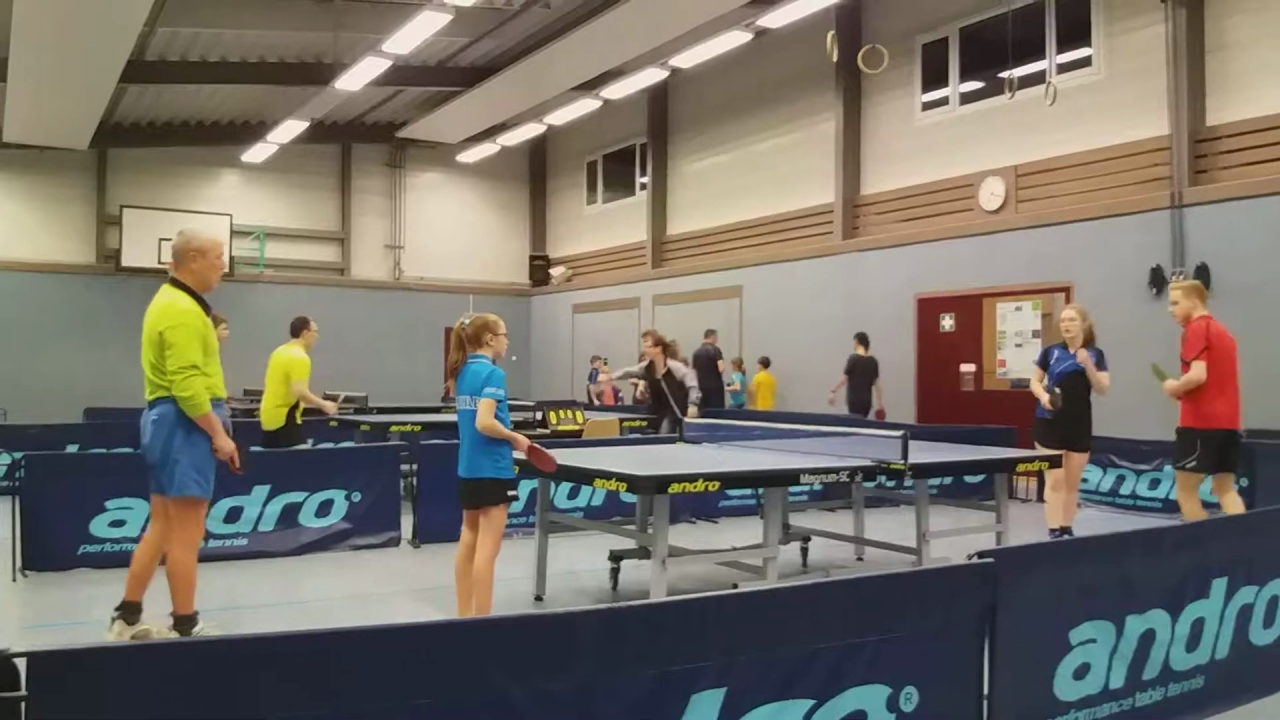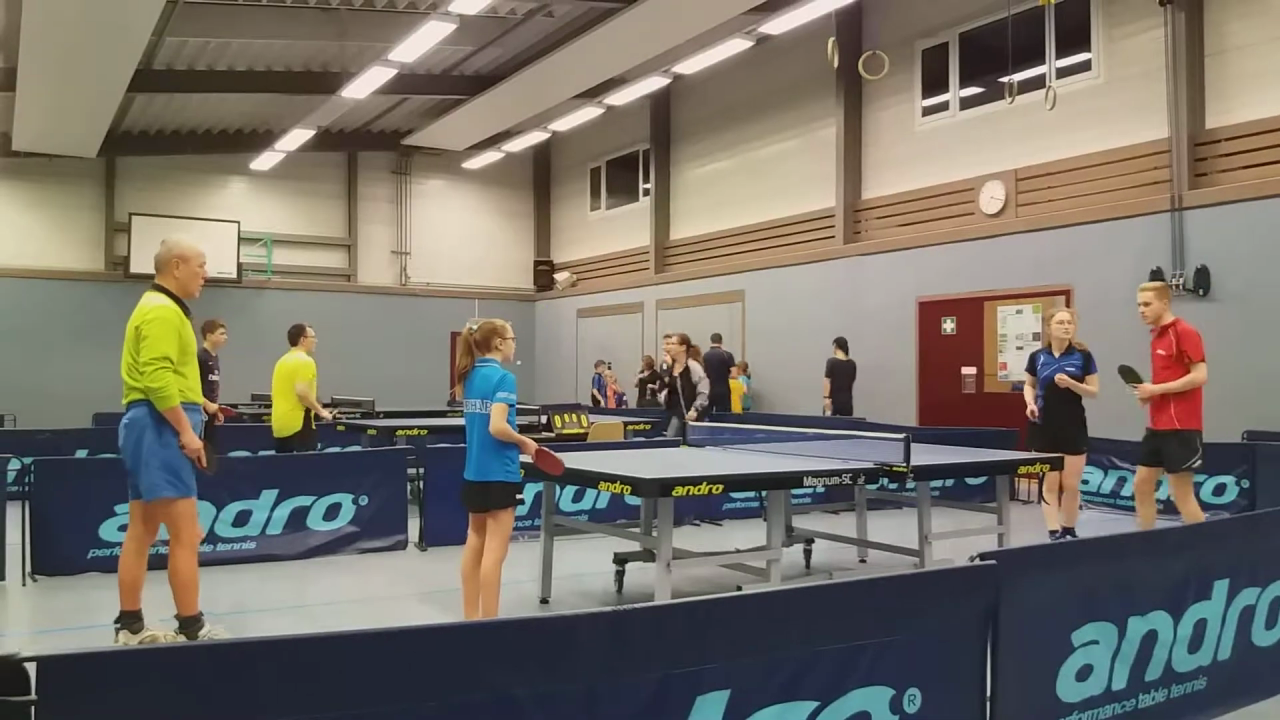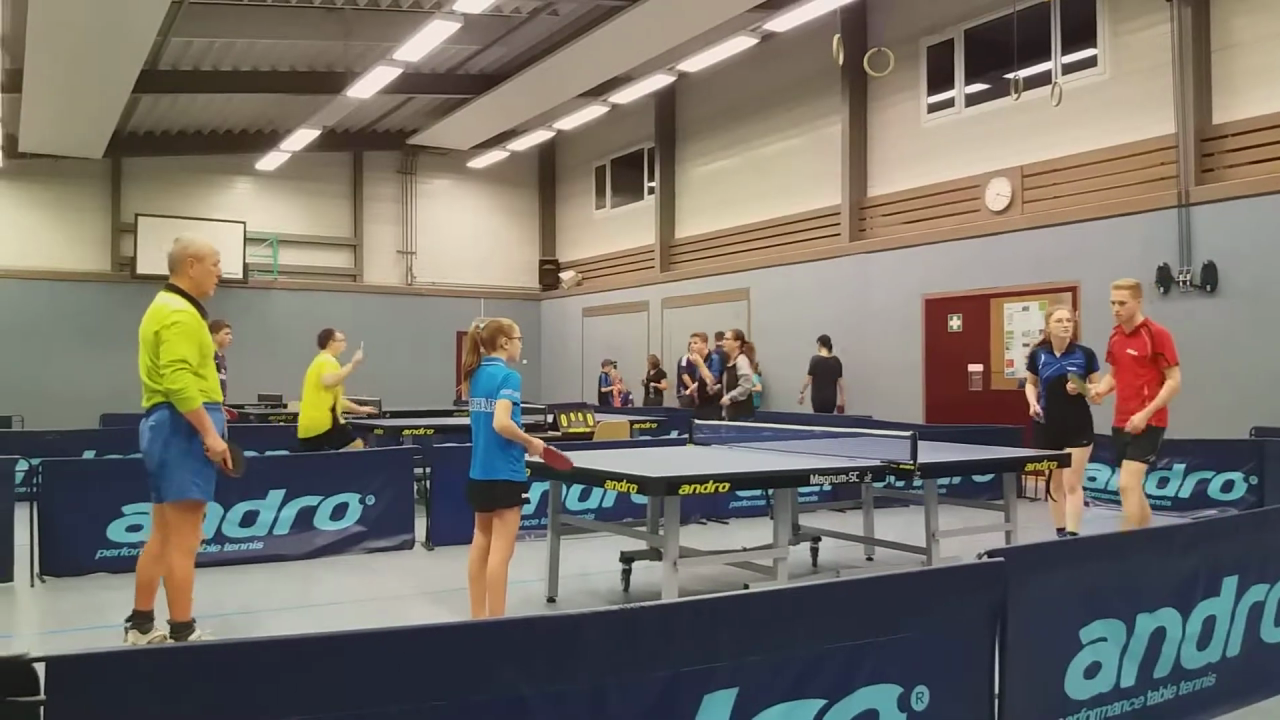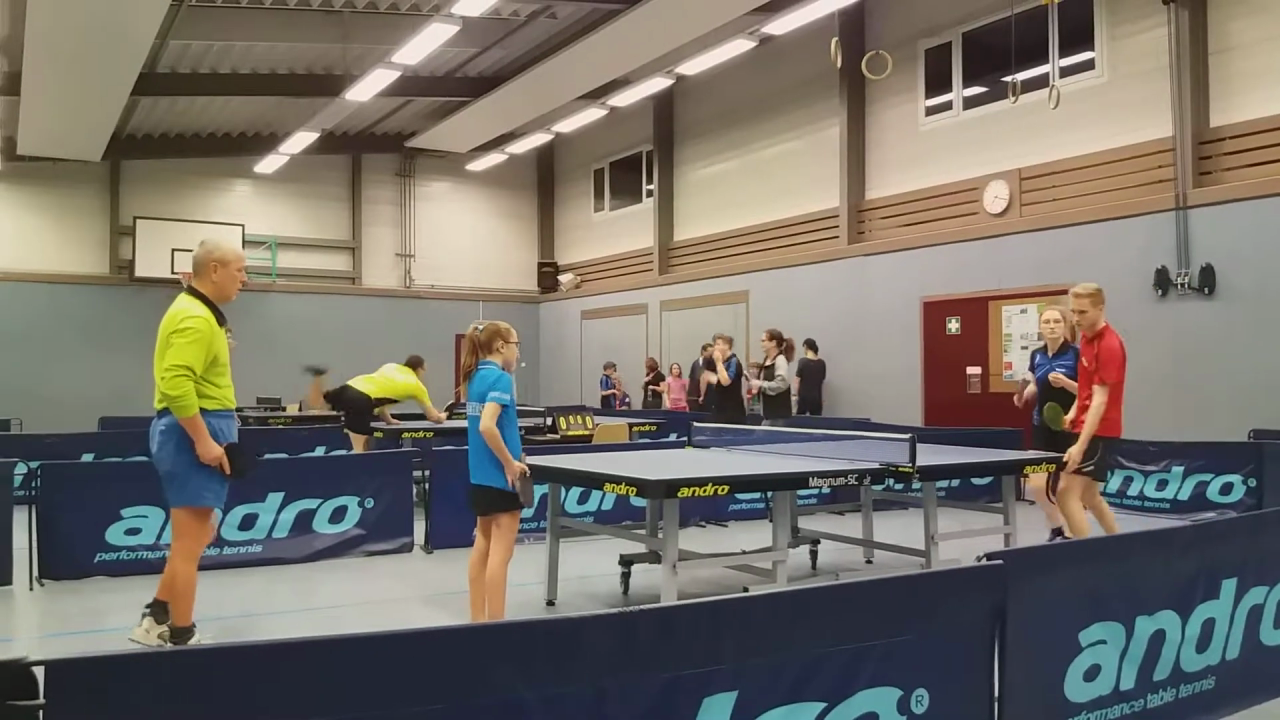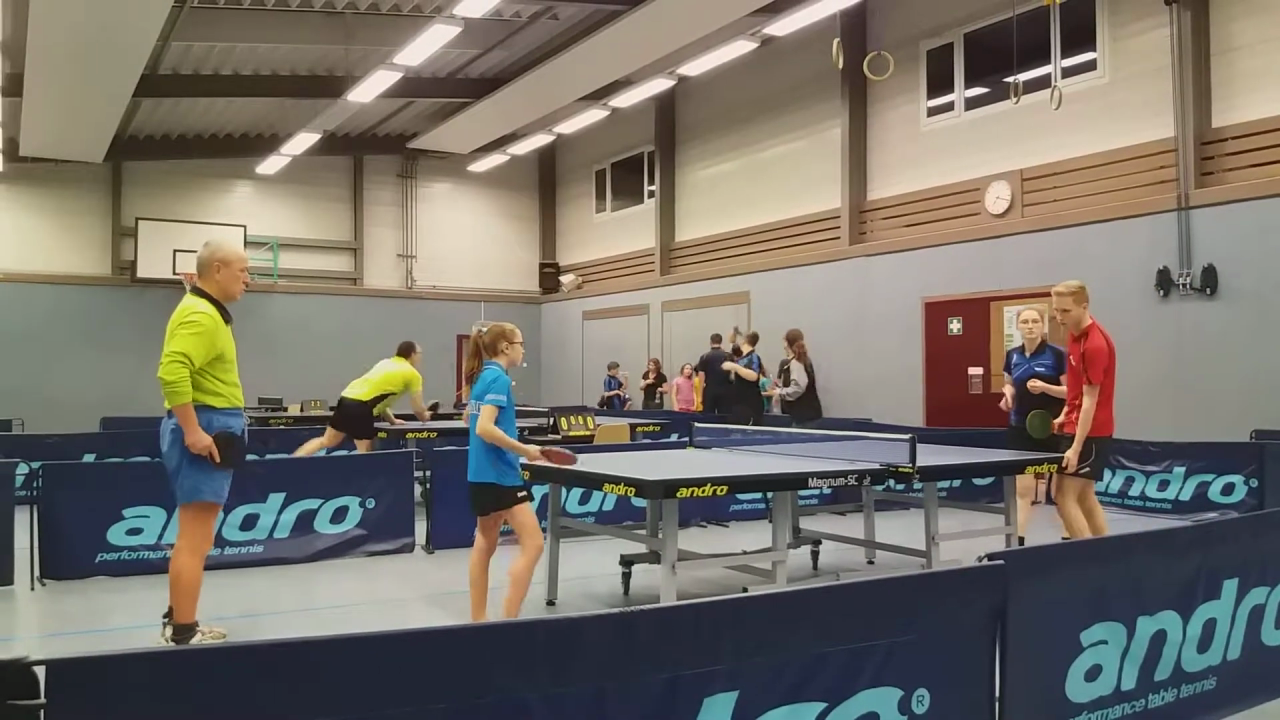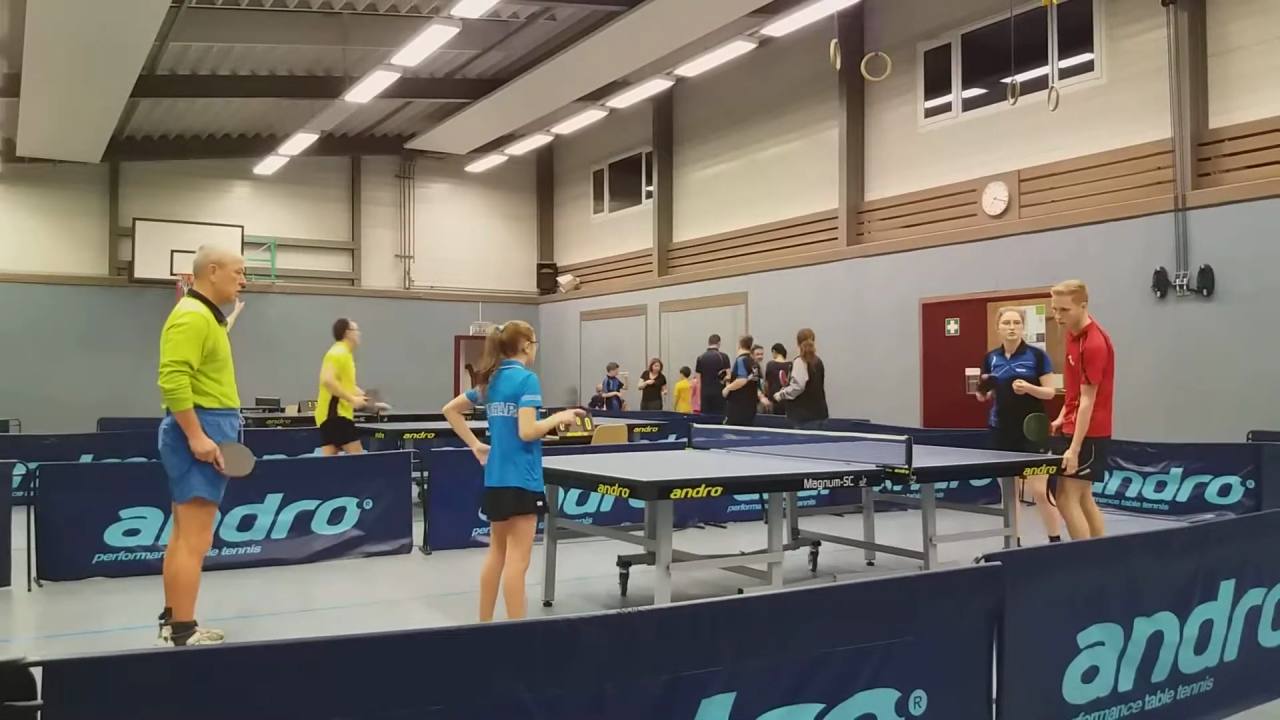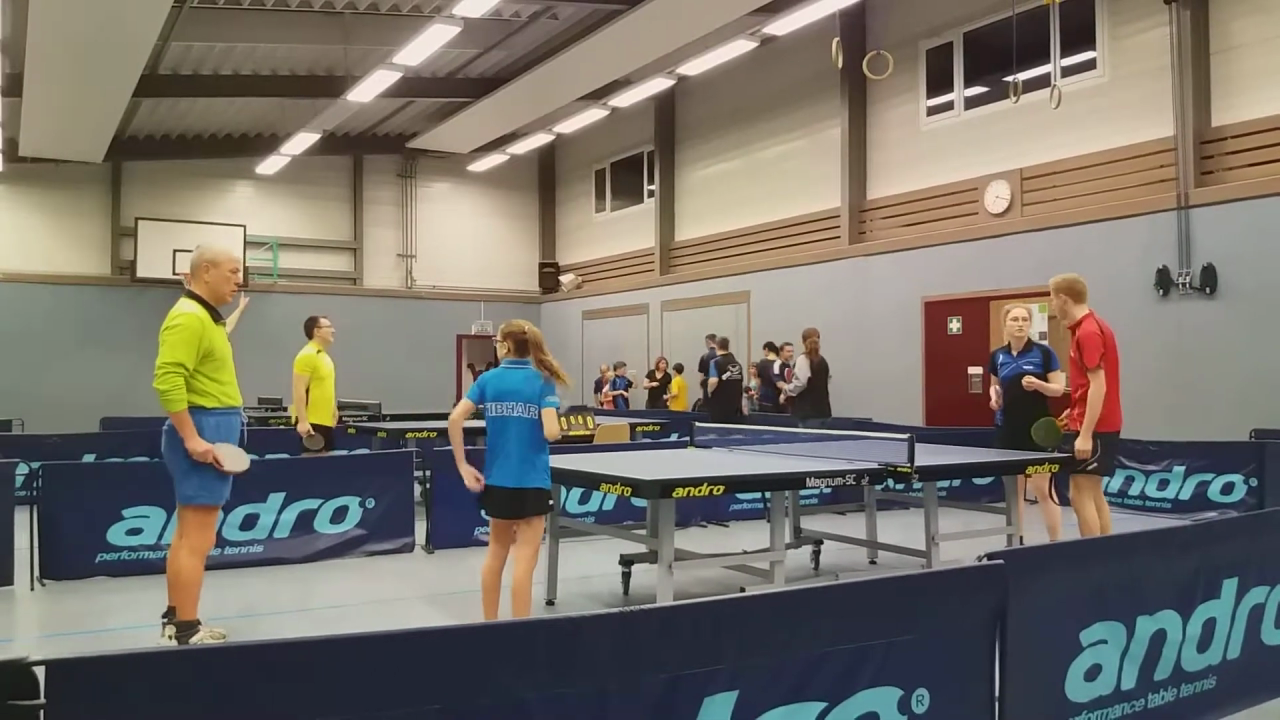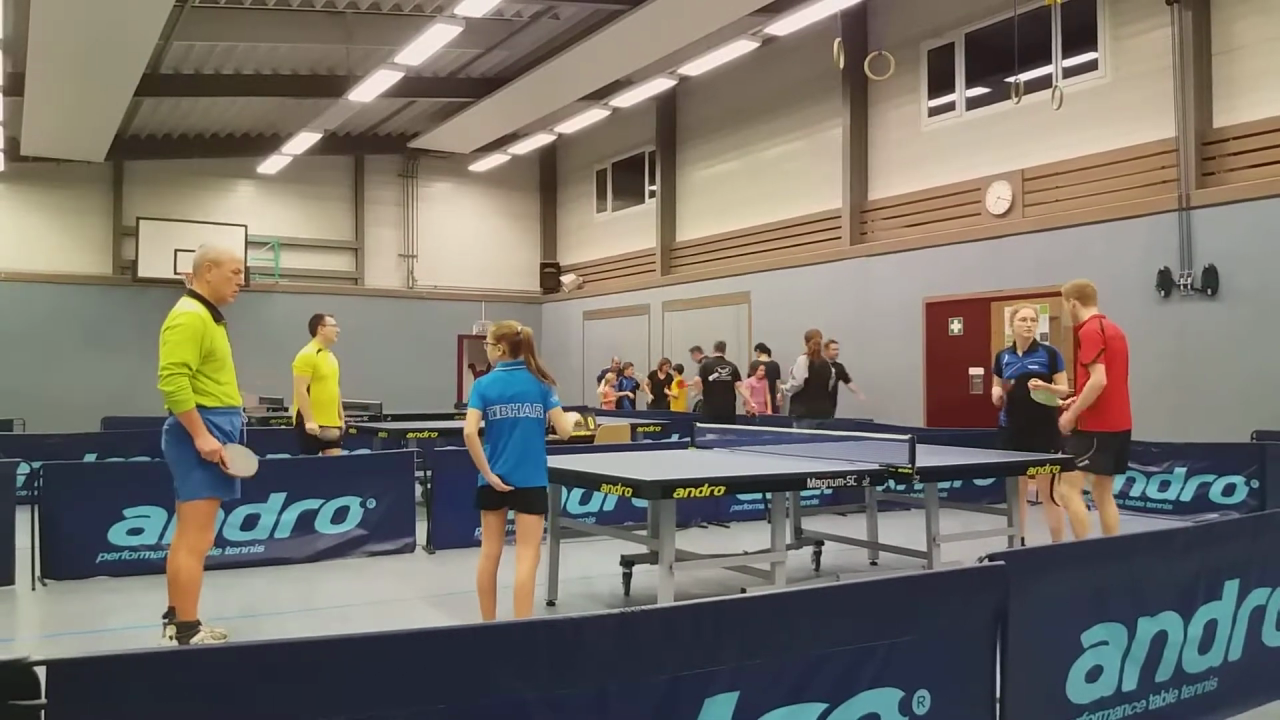
dt=0.5s
person 1, frame 1
left shoulder: (170, 300)
right shoulder: (182, 311)
right elbow: (187, 384)
left wrist: (215, 424)
right wrist: (218, 434)
left hip: (167, 420)
right hip: (185, 424)
left knee: (161, 528)
right knee: (186, 532)
left ankle: (126, 618)
right ankle: (185, 626)
person 1, frame 2
left shoulder: (157, 308)
right shoulder: (162, 310)
right elbow: (157, 379)
left wrist: (192, 415)
right wrist: (186, 432)
left hip: (152, 428)
right hip: (160, 428)
left knee: (140, 533)
right knee: (187, 534)
left ankle: (129, 626)
right ankle: (192, 629)
person 1, frame 3
left shoulder: (165, 307)
right shoulder: (181, 313)
right elbow: (178, 382)
right wrist: (211, 434)
left hip: (169, 427)
right hip: (184, 429)
left knee: (162, 536)
right knee: (183, 542)
left ankle: (140, 627)
right ankle: (182, 634)
person 1, frame 4
left shoulder: (196, 311)
right shoulder: (195, 319)
right elbow: (176, 385)
right wrist: (203, 441)
left hip: (196, 432)
right hip: (194, 434)
left knee: (196, 536)
right knee: (189, 543)
left ankle: (157, 617)
right ankle: (180, 638)
person 1, frame 5
left shoulder: (206, 311)
right shoulder: (201, 315)
right elbow: (171, 372)
right wrist: (192, 430)
left hip: (207, 428)
right hip: (203, 429)
left knee: (189, 538)
right knee: (196, 541)
left ankle: (176, 623)
right ankle: (183, 637)
person 1, frame 6
left shoulder: (204, 315)
right shoulder: (193, 316)
right elbow: (171, 379)
right wrist: (196, 436)
left hip: (206, 429)
right hip: (199, 431)
left knee: (183, 535)
right knee: (195, 540)
left ankle: (172, 622)
right ankle: (182, 633)
person 1, frame 7
left shoulder: (205, 316)
right shoulder: (189, 317)
right elbow: (167, 380)
right wrist: (192, 438)
left hip: (211, 431)
right hip: (202, 432)
left knee: (187, 535)
right knee: (198, 539)
left ankle: (174, 621)
right ankle: (186, 632)
person 1, frame 8
left shoulder: (206, 316)
right shoulder: (189, 316)
right elbow: (172, 381)
right wrist: (202, 436)
left hip: (211, 430)
right hip: (201, 433)
left knee: (187, 537)
right knee: (197, 540)
left ankle: (175, 621)
right ankle: (186, 633)
person 2, frame 1
left shoulder: (463, 372)
right shoulder: (493, 373)
right elbow: (484, 422)
left wrist: (506, 436)
right wrist: (515, 438)
left hip: (468, 469)
right hip: (493, 470)
left knee: (468, 542)
right knee: (487, 549)
left ankle: (465, 613)
right ankle: (481, 617)
person 2, frame 2
left shoulder: (470, 377)
right shoulder: (503, 378)
right elbow: (497, 427)
left wrist: (516, 442)
right wrist: (524, 442)
left hip: (473, 473)
right hip: (499, 474)
left knee: (474, 545)
right knee: (494, 552)
left ankle: (471, 617)
right ankle: (488, 621)
person 2, frame 3
left shoulder: (476, 375)
right shoulder: (508, 376)
right elbow: (501, 423)
right wrist: (530, 442)
left hip: (479, 472)
right hip: (505, 473)
left knee: (481, 544)
right knee: (501, 551)
left ankle: (478, 616)
right ankle: (496, 621)
person 2, frame 4
left shoulder: (475, 377)
right shoulder: (499, 378)
right elbow: (487, 426)
right wrist: (511, 464)
left hip: (480, 476)
right hip: (501, 476)
left knee: (483, 548)
right knee: (500, 554)
left ankle: (478, 620)
right ankle: (494, 624)
person 2, frame 5
left shoulder: (481, 376)
right shoulder: (499, 379)
left elbow: (471, 417)
right elbow: (484, 428)
right wrist: (523, 449)
left hip: (481, 475)
right hip: (501, 475)
left knee: (484, 545)
right knee: (533, 545)
left ankle: (478, 620)
right ankle: (509, 622)
person 2, frame 6
left shoulder: (491, 381)
right shoulder: (528, 379)
left elbow: (450, 410)
right elbow: (527, 431)
left wrist: (475, 445)
right wrist: (560, 418)
left hip: (495, 478)
right hip: (521, 480)
left knee: (497, 553)
right knee: (516, 560)
left ankle: (484, 622)
person 2, frame 7
left shoulder: (488, 380)
right shoulder: (544, 381)
left elbow: (455, 420)
right elbow: (551, 433)
left wrist: (463, 465)
right wrist: (557, 426)
left hip: (497, 479)
right hip: (531, 481)
left knee: (496, 553)
right knee: (524, 560)
left ankle: (489, 622)
person 2, frame 8
left shoulder: (483, 385)
right shoulder: (540, 383)
left elbow: (470, 433)
right elbow: (563, 430)
left wrist: (487, 473)
right wrist: (573, 416)
left hip: (495, 479)
right hip: (531, 481)
left knee: (489, 554)
right knee: (527, 558)
left ankle: (488, 624)
person 3, frame 1
left shoulder: (1196, 329)
right shoulder: (1223, 333)
left elbow: (1197, 375)
left wrist: (1174, 388)
right wrist: (1185, 391)
left hip: (1200, 421)
right hip: (1228, 421)
left knee: (1186, 490)
right knee: (1226, 490)
person 3, frame 2
left shoulder: (1185, 332)
right shoulder: (1156, 336)
left elbow: (1200, 376)
left wrist: (1158, 389)
right wrist: (1147, 391)
left hip: (1181, 426)
right hip: (1158, 424)
left knee: (1182, 493)
right knee: (1142, 485)
person 3, frame 3
left shoulder: (1158, 334)
right shoulder: (1115, 336)
left elbow: (1174, 381)
left wrist: (1145, 414)
right wrist: (1101, 389)
left hip: (1147, 423)
right hip: (1122, 422)
left knee: (1127, 485)
right knee: (1132, 487)
person 3, frame 4
left shoulder: (1109, 345)
right shoulder: (1087, 337)
left elbow: (1100, 400)
left wrist: (1080, 445)
right wrist: (1073, 412)
left hip: (1097, 432)
right hip: (1086, 427)
left knee: (1067, 496)
right knee: (1089, 495)
person 3, frame 5
left shoulder: (1095, 344)
right shoulder: (1076, 334)
left elbow: (1090, 401)
left wrist: (1076, 448)
right wrist: (1064, 415)
left hip: (1089, 432)
right hip: (1077, 426)
left knee: (1065, 497)
right knee: (1085, 497)
person 3, frame 6
left shoulder: (1094, 344)
right shoulder: (1074, 334)
left elbow: (1088, 401)
left wrist: (1074, 449)
right wrist: (1063, 417)
left hip: (1088, 433)
right hip: (1074, 427)
left knee: (1067, 499)
right knee: (1082, 497)
person 3, frame 7
left shoulder: (1087, 332)
right shoulder: (1088, 327)
left elbow: (1098, 387)
left wrist: (1085, 435)
right wrist: (1074, 411)
left hip: (1093, 428)
right hip: (1104, 425)
left knee: (1080, 496)
right knee: (1094, 494)
person 3, frame 8
left shoulder: (1089, 331)
right shoulder: (1113, 329)
left elbow: (1098, 381)
left wrist: (1072, 414)
right wrist: (1076, 399)
left hip: (1095, 426)
right hip: (1118, 424)
left knee: (1069, 491)
right knee: (1102, 494)
person 4, frame 1
left shoulder: (1095, 354)
right shoulder: (1050, 352)
left elbow: (1103, 389)
right elbow: (1035, 382)
left wrist: (1088, 367)
right wrist: (1043, 396)
left hip: (1079, 424)
right hip: (1050, 422)
left knee: (1072, 483)
right knee: (1054, 481)
left ankle: (1067, 530)
right ankle: (1054, 532)
person 4, frame 2
left shoulder: (1083, 356)
right shoulder: (1037, 357)
left elbow: (1094, 391)
right elbow: (1029, 386)
left wrist: (1072, 384)
right wrist: (1030, 403)
left hip: (1073, 427)
right hip: (1043, 427)
left knee: (1071, 486)
right knee: (1049, 484)
left ankle: (1068, 530)
right ankle: (1054, 534)
person 4, frame 3
left shoulder: (1085, 354)
right shoulder: (1037, 355)
left elbow: (1097, 387)
right elbow: (1030, 384)
left wrist: (1081, 389)
right wrist: (1033, 403)
left hip: (1078, 426)
right hip: (1047, 426)
left knee: (1072, 484)
right knee: (1055, 483)
left ankle: (1073, 535)
right ankle: (1061, 533)
person 4, frame 4
left shoulder: (1077, 355)
right shoulder: (1036, 356)
left wrist: (1066, 382)
right wrist: (1024, 395)
left hip: (1070, 428)
right hip: (1042, 427)
right knee: (1037, 486)
left ankle: (1070, 538)
right ankle: (1056, 529)
person 4, frame 5
left shoulder: (1056, 354)
right shoulder: (1012, 356)
left wrist: (1044, 387)
right wrist: (1007, 397)
right hip: (1021, 428)
right knee: (1022, 489)
right ankle: (1018, 541)
person 4, frame 6
left shoulder: (1037, 355)
right shoulder: (991, 358)
left elbow: (1050, 391)
left wrist: (1028, 388)
right wrist: (984, 394)
right hip: (1001, 430)
left knee: (1040, 490)
left ankle: (1055, 540)
person 4, frame 7
left shoulder: (1044, 353)
right shoulder: (997, 356)
left elbow: (1058, 389)
left wrist: (1037, 384)
right wrist: (994, 397)
right hip: (1008, 429)
left knee: (1043, 490)
left ankle: (1055, 543)
person 4, frame 8
left shoulder: (1049, 354)
right shoulder: (1002, 357)
left elbow: (1064, 390)
right elbow: (998, 388)
left wrist: (1045, 387)
right wrist: (997, 396)
left hip: (1043, 430)
right hip: (1012, 430)
left knee: (1048, 492)
right knee: (1016, 491)
left ankle: (1057, 545)
right ankle: (1018, 543)
